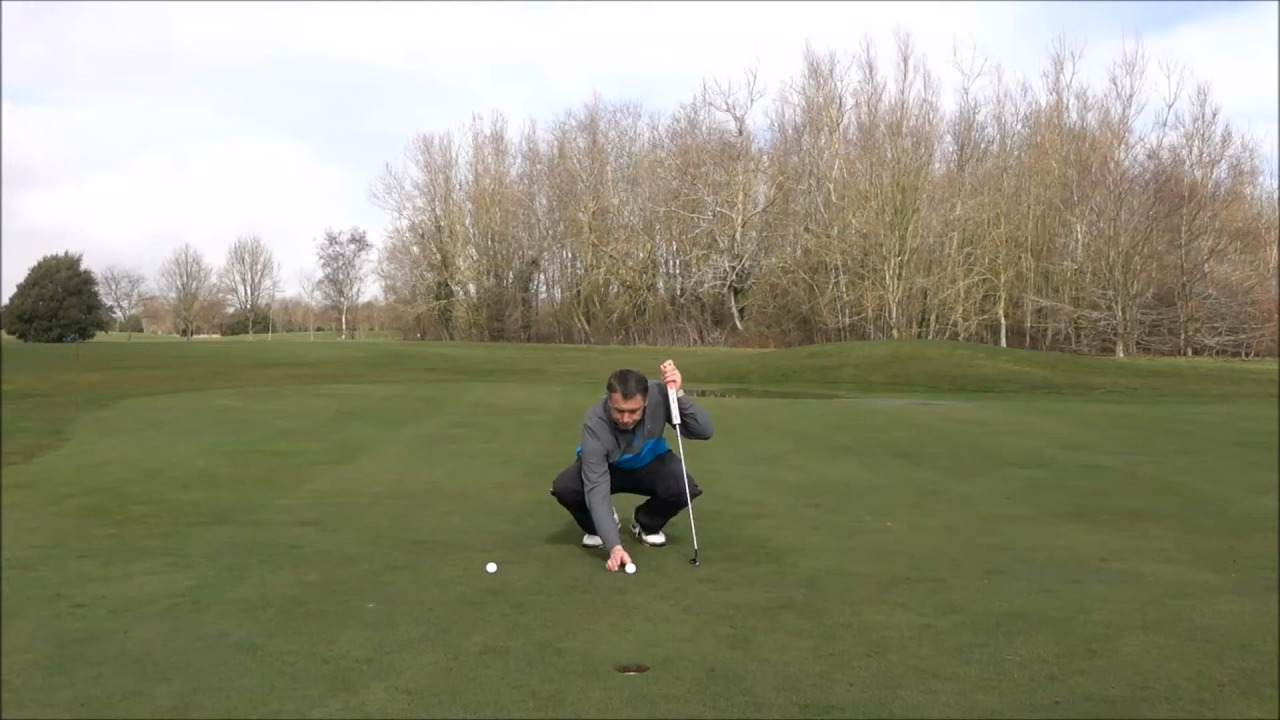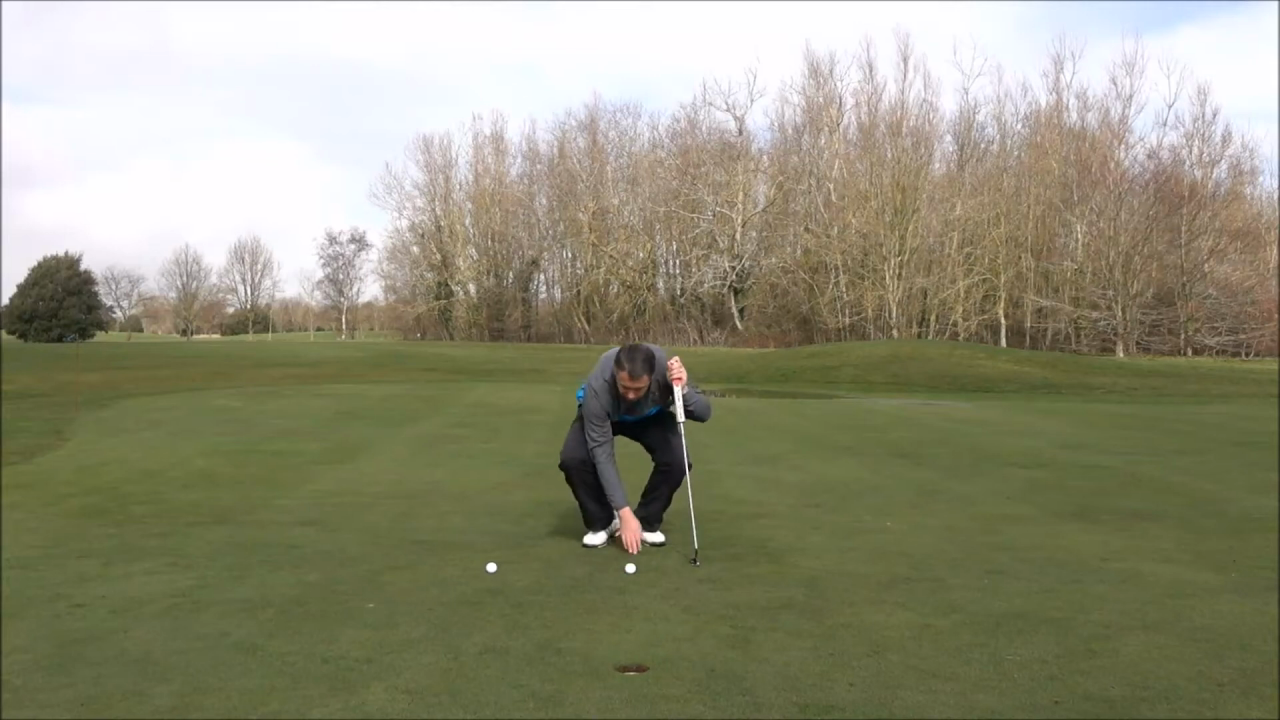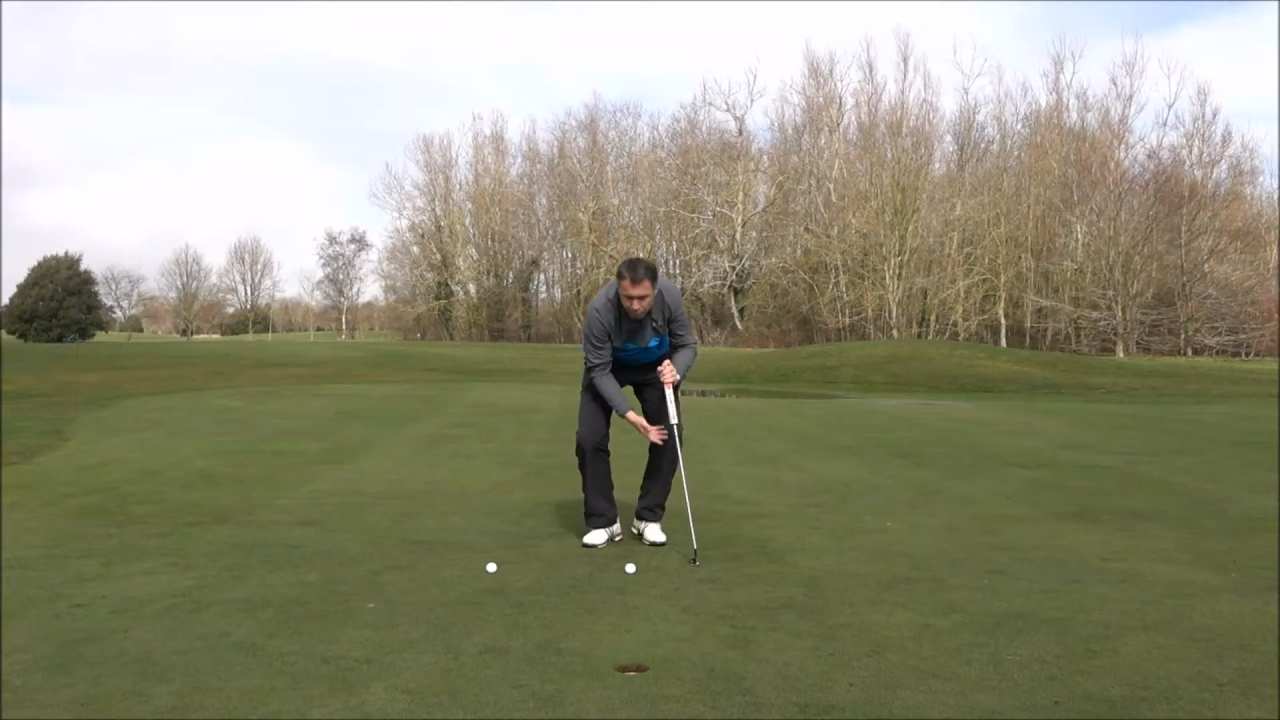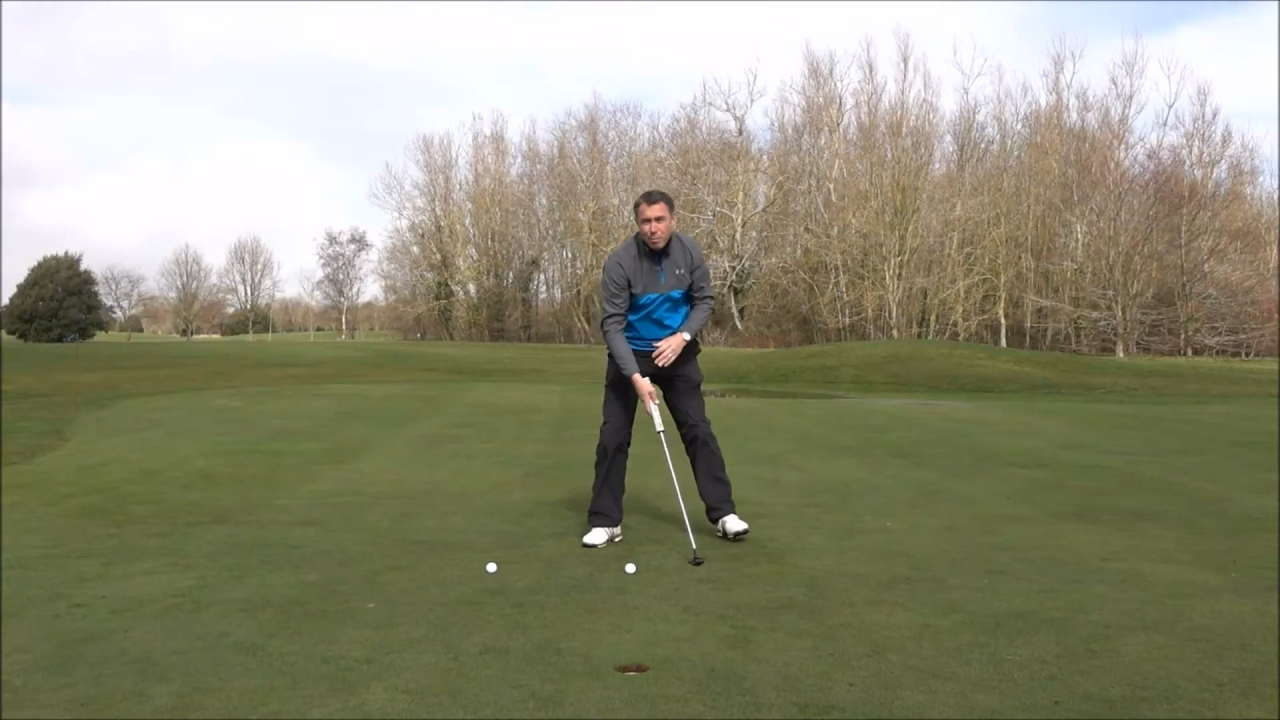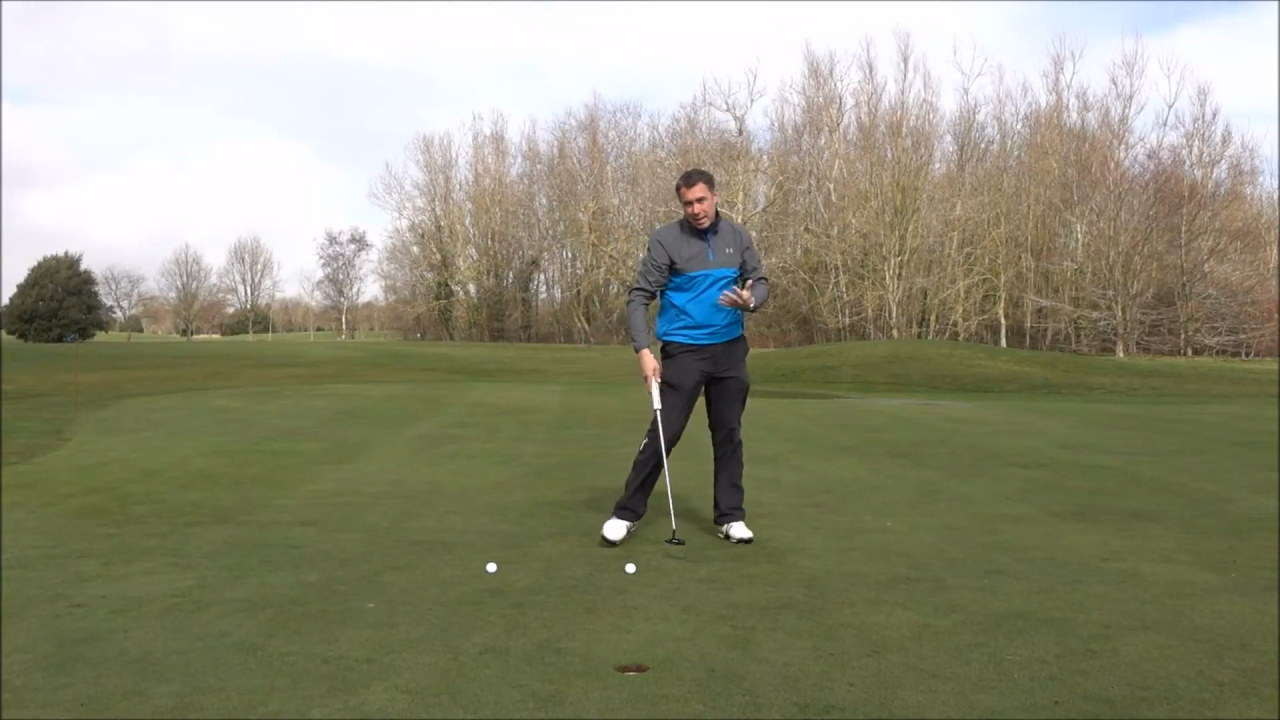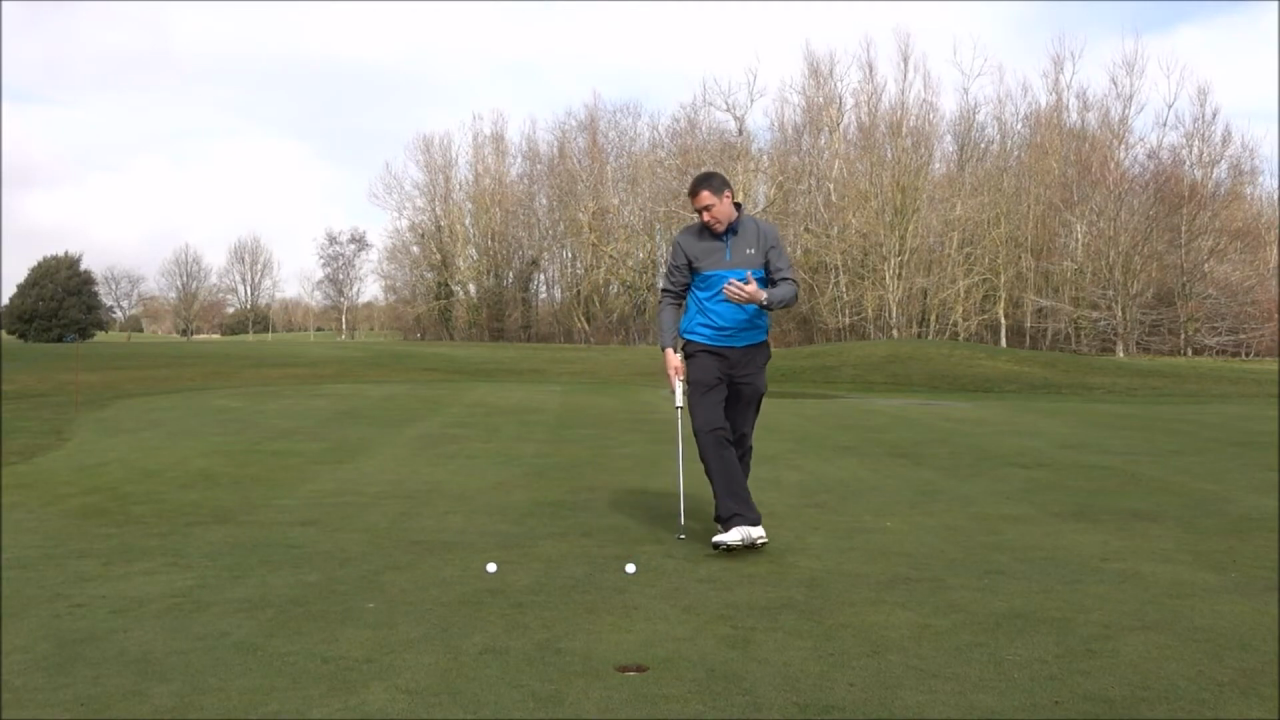
dt=0.3s
person 1, frame 1
left shoulder: (659, 394)
right shoulder: (596, 425)
left elbow: (704, 432)
right elbow: (597, 490)
left wrist: (679, 394)
right wrist: (614, 547)
left hip: (651, 462)
right hip: (607, 468)
left knee: (683, 490)
right knee: (564, 487)
left ankle: (647, 523)
right ankle: (598, 527)
person 1, frame 2
left shoulder: (666, 365)
right shoulder: (599, 385)
left elbow: (703, 412)
right elbow: (602, 453)
left wrist: (683, 390)
right wrist: (624, 512)
left hip: (652, 417)
right hip: (603, 418)
left knee: (676, 460)
right knee: (573, 459)
left ankle: (648, 521)
right ankle: (601, 522)
person 1, frame 3
left shoulder: (670, 297)
right shoulder: (600, 311)
left elbow: (686, 346)
right elbow: (598, 369)
left wrist: (675, 371)
right wrist: (629, 416)
left hip: (653, 366)
right hip: (607, 370)
left knee: (667, 436)
right knee: (590, 439)
left ankle: (647, 518)
right ankle: (603, 521)
person 1, frame 4
left shoulder: (689, 251)
right shoulder: (620, 261)
left elbow: (704, 301)
right elbow: (612, 325)
left wrist: (682, 337)
right wrist: (635, 377)
left hip: (676, 349)
right hip: (630, 354)
left knee: (698, 430)
right knee: (613, 436)
left ankle: (723, 512)
right ankle: (605, 521)
person 1, frame 5
left shoulder: (738, 236)
right shoulder: (665, 240)
left elbow: (760, 284)
right elbow: (639, 298)
left wrist: (749, 300)
right wrist: (644, 351)
left hip: (729, 349)
right hip: (681, 351)
left knee: (728, 434)
right knee: (665, 431)
left ankle: (730, 516)
right ankle: (627, 512)
person 1, frame 6
left shoulder: (764, 234)
right shoulder: (687, 241)
left elbow: (789, 289)
right elbow: (670, 298)
left wrist: (762, 297)
right wrist: (669, 348)
left hip: (751, 351)
right hip: (704, 350)
left knee: (740, 438)
right knee: (710, 430)
left ankle: (737, 519)
right ankle: (743, 522)
